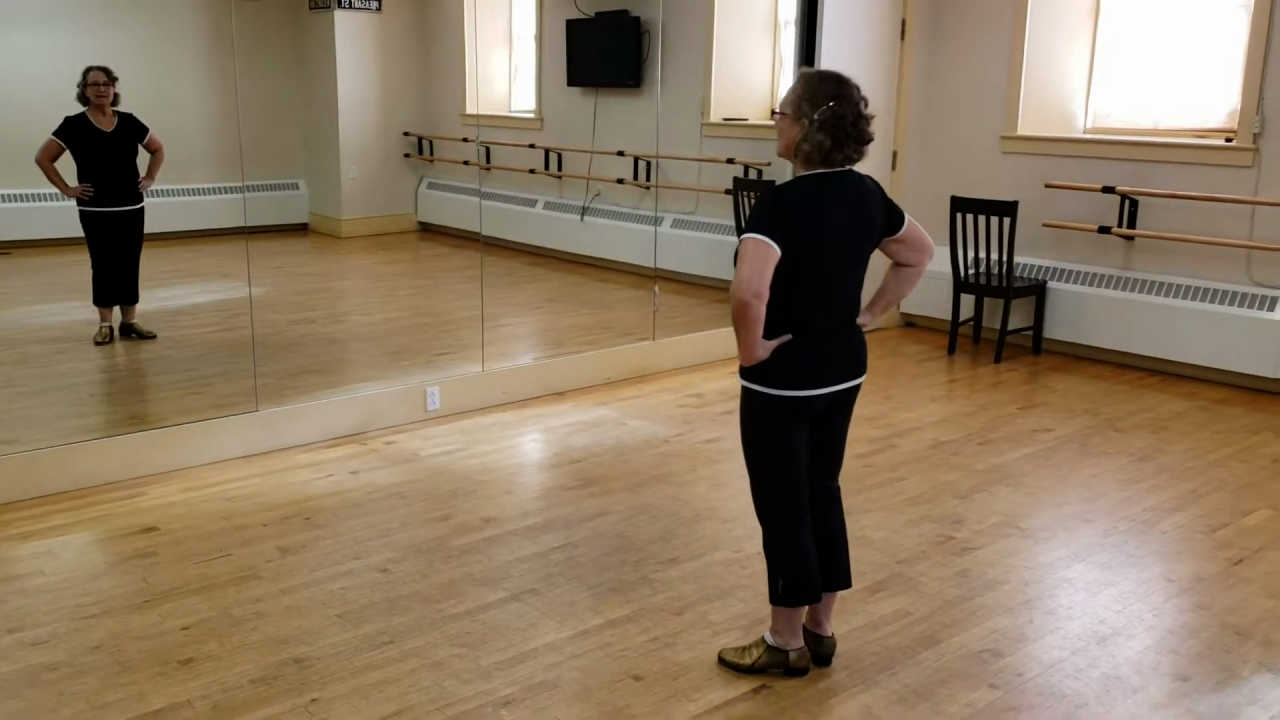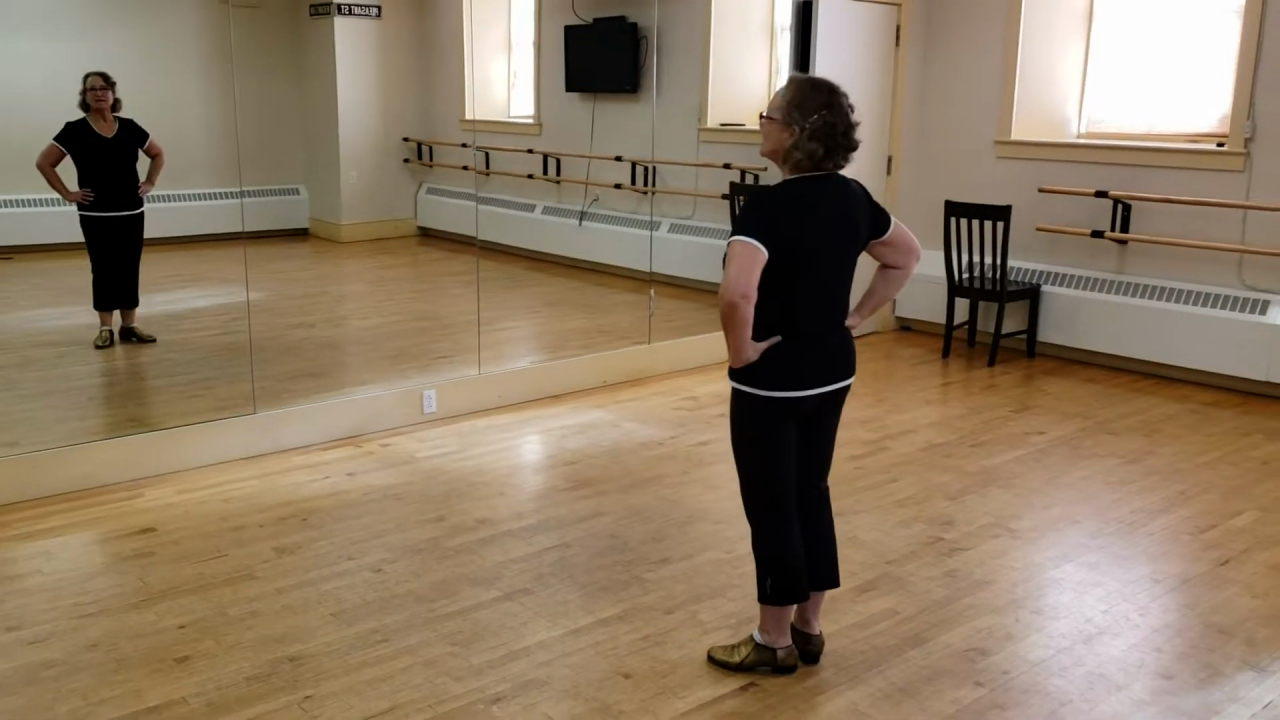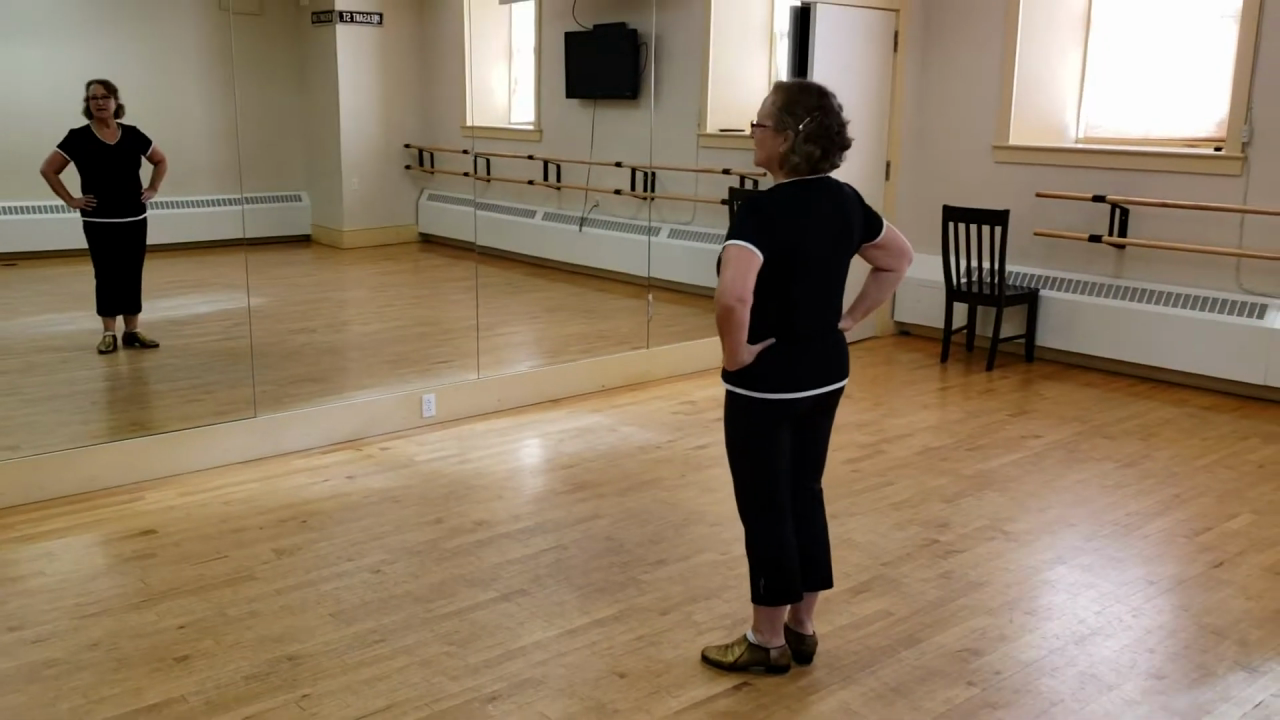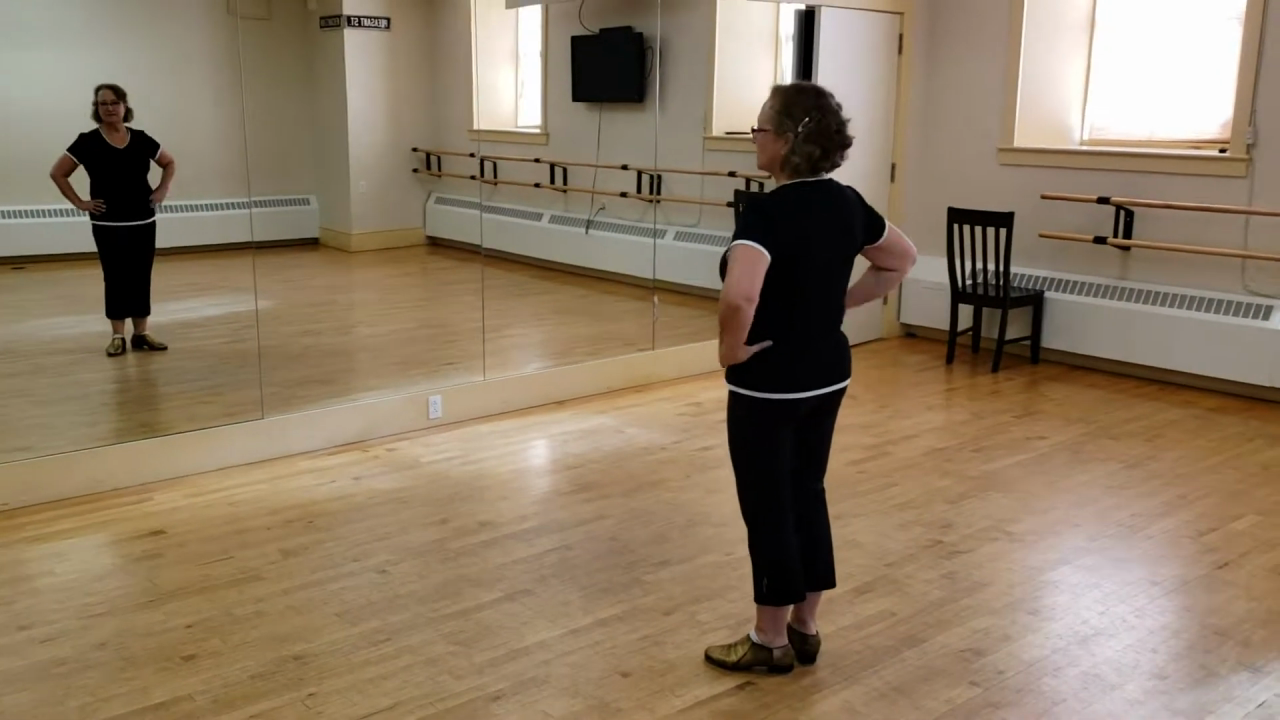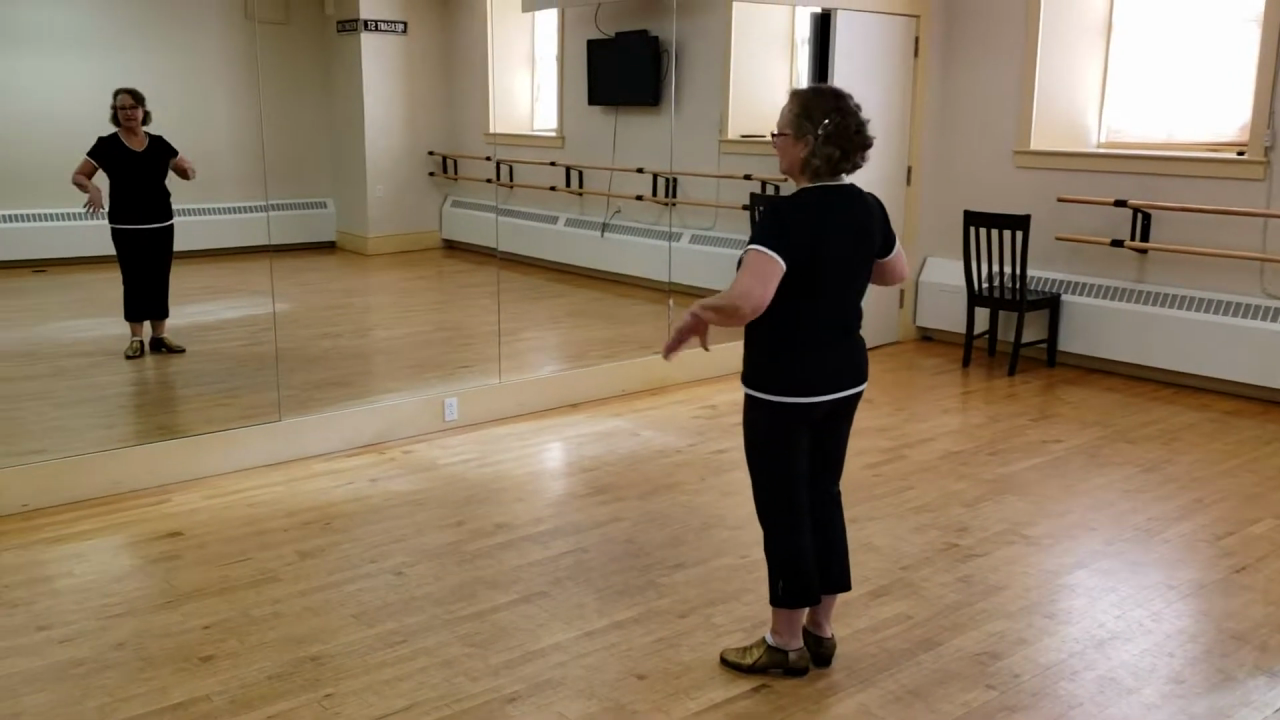
dt=0.2s
person 1, frame 1
left shoulder: (782, 203)
right shoulder: (865, 194)
left elbow: (749, 292)
right elbow: (920, 254)
left wrist: (750, 349)
right wrist: (867, 314)
left hip: (783, 380)
right hip: (843, 370)
left knee: (783, 507)
right knee: (822, 493)
left ankle: (786, 643)
right ankle: (821, 629)
person 1, frame 2
left shoulder: (768, 205)
right shoulder: (850, 196)
left elbow: (737, 293)
right elbow: (907, 255)
left wrist: (740, 351)
right wrist: (856, 315)
left hip: (773, 381)
right hip: (833, 371)
left knee: (771, 506)
right knee: (811, 493)
left ankle: (774, 641)
right ankle: (809, 628)
person 1, frame 3
left shoulder: (762, 210)
right shoulder: (843, 200)
left elbow: (732, 297)
right elbow: (898, 258)
left wrist: (736, 353)
right wrist: (849, 317)
left hip: (767, 384)
right hip: (826, 374)
left knee: (766, 507)
right knee: (805, 494)
left ankle: (767, 641)
right ankle: (802, 628)
person 1, frame 4
left shoulder: (766, 211)
right shoulder: (844, 202)
left elbow: (740, 297)
right elbow: (901, 259)
left wrist: (731, 350)
left hip: (769, 384)
right hip: (828, 374)
left knee: (768, 507)
right knee: (807, 494)
left ankle: (770, 641)
right ankle: (805, 628)
person 1, frame 5
left shoulder: (787, 215)
right shoulder: (864, 208)
left elbow: (745, 303)
right elbow: (895, 272)
left wrist: (696, 314)
left hip: (784, 387)
right hip: (845, 378)
left knee: (784, 508)
right knee: (822, 497)
left ankle: (787, 643)
right ankle: (821, 632)
person 2, frame 1
left shoulder: (129, 122)
right shoulder: (74, 125)
left elbow: (157, 149)
right elbow: (43, 157)
left wrist: (150, 178)
right wrist: (66, 189)
left hip: (131, 207)
right hip: (95, 210)
left knee: (129, 264)
right knee: (103, 266)
left ankle: (129, 321)
right ankle: (105, 325)
person 2, frame 2
left shoulder: (129, 128)
right shoulder: (75, 131)
left elbow: (158, 154)
right elbow: (44, 162)
left wrist: (150, 183)
right wrist: (67, 194)
left hip: (131, 212)
right hip: (96, 214)
left knee: (129, 269)
right knee: (103, 270)
left ankle: (129, 325)
right ankle: (105, 329)
person 2, frame 3
left shoulder: (132, 135)
right shoulder: (79, 137)
left elbow: (160, 160)
right elbow: (48, 169)
left wrist: (153, 189)
right wrist: (70, 200)
left hip: (134, 218)
right hip: (99, 220)
left knee: (132, 274)
right knee: (106, 275)
left ankle: (133, 331)
right ankle: (109, 334)
person 2, frame 4
left shoulder: (141, 139)
right shoulder: (88, 142)
left elbow: (169, 162)
right elbow: (57, 172)
left wrist: (162, 189)
right wrist: (79, 202)
left hip: (143, 221)
right hip: (108, 224)
left knee: (141, 277)
right knee: (115, 278)
left ankle: (141, 333)
right ankle: (117, 336)
person 2, frame 5
left shoulder: (158, 143)
right shoulder: (107, 145)
left elbow: (186, 169)
right elbow: (78, 176)
left wrist: (186, 170)
right wrist: (92, 189)
left hip: (161, 224)
right hip: (126, 226)
left knee: (159, 280)
right knee: (134, 280)
left ankle: (159, 336)
right ankle: (136, 339)
